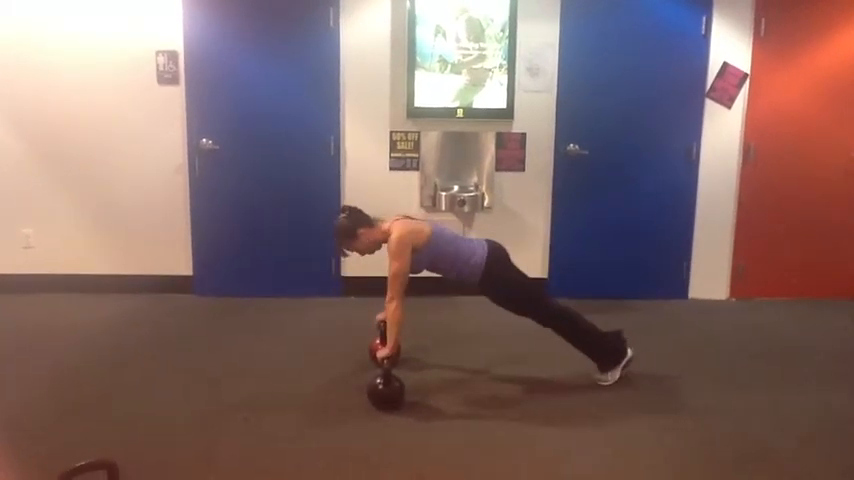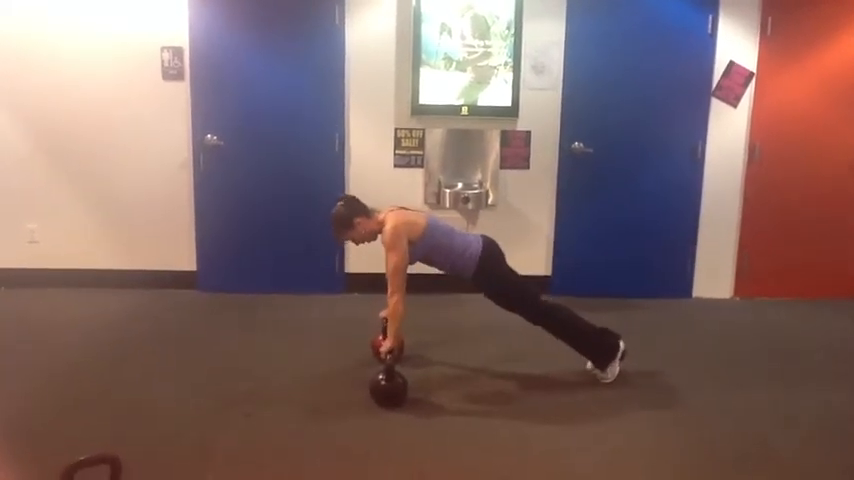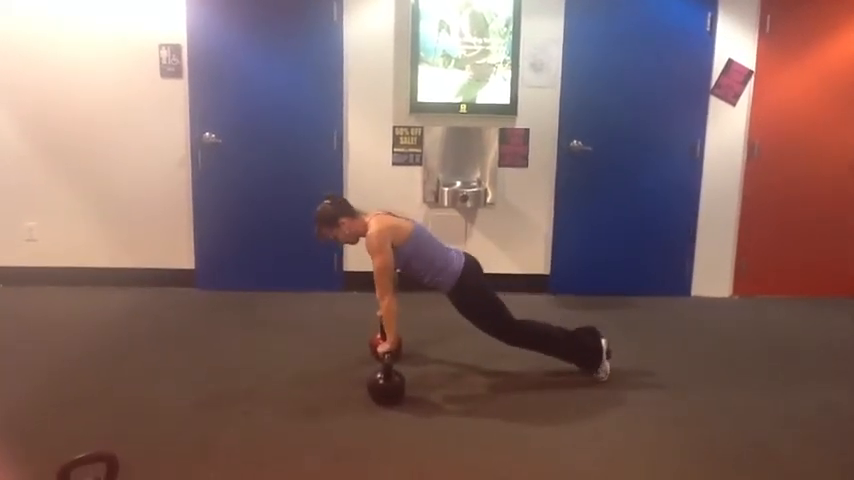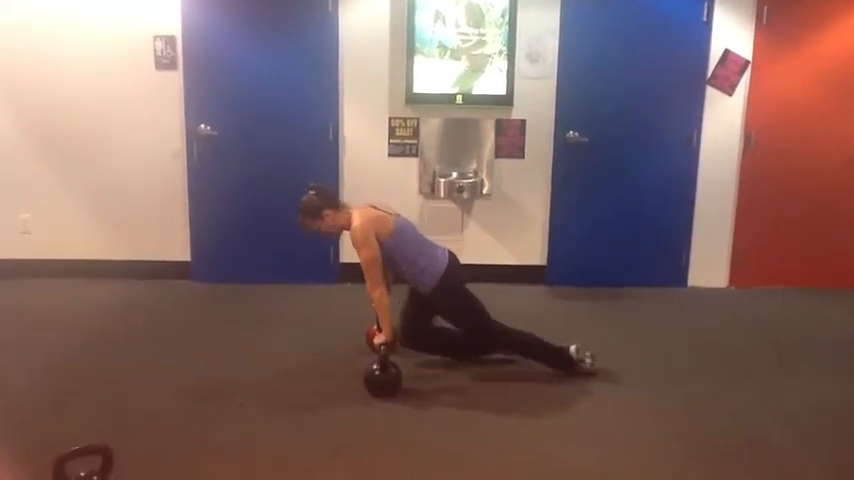
dt=0.5s
person 1, frame 1
left shoulder: (398, 238)
right shoulder: (394, 227)
left elbow: (395, 297)
left wrist: (390, 347)
right wrist: (389, 314)
left hip: (487, 268)
right hip: (486, 257)
left knee: (544, 311)
right knee: (543, 307)
left ankle: (614, 355)
right ankle: (610, 347)
person 1, frame 2
left shoulder: (392, 230)
right shoulder: (390, 219)
left elbow: (397, 291)
right elbow: (396, 283)
left wrist: (391, 340)
right wrist: (392, 310)
left hip: (481, 263)
right hip: (479, 252)
left knee: (535, 309)
right knee: (534, 307)
left ankle: (607, 351)
right ankle: (605, 344)
person 1, frame 3
left shoulder: (375, 235)
right shoulder: (377, 220)
left elbow: (386, 294)
left wrist: (390, 341)
right wrist: (387, 312)
left hip: (461, 281)
right hip: (460, 270)
left knee: (510, 331)
right knee: (507, 328)
left ankle: (593, 351)
right ankle: (585, 339)
person 1, frame 4
left shoulder: (359, 228)
right shoulder: (364, 213)
left elbow: (376, 287)
right elbow: (385, 272)
left wrist: (386, 332)
right wrist: (390, 317)
left hip: (441, 280)
right hip: (437, 269)
left knee: (487, 332)
right knee: (411, 336)
left ankle: (567, 357)
right ankle: (487, 344)
